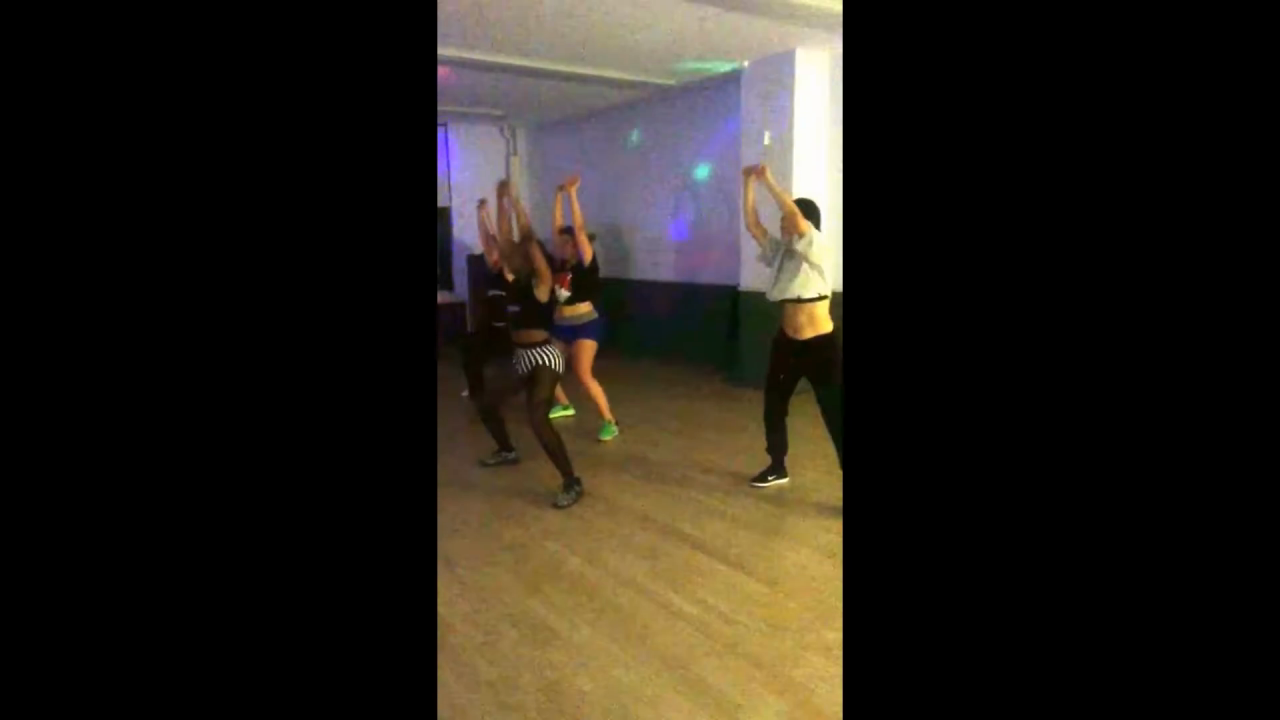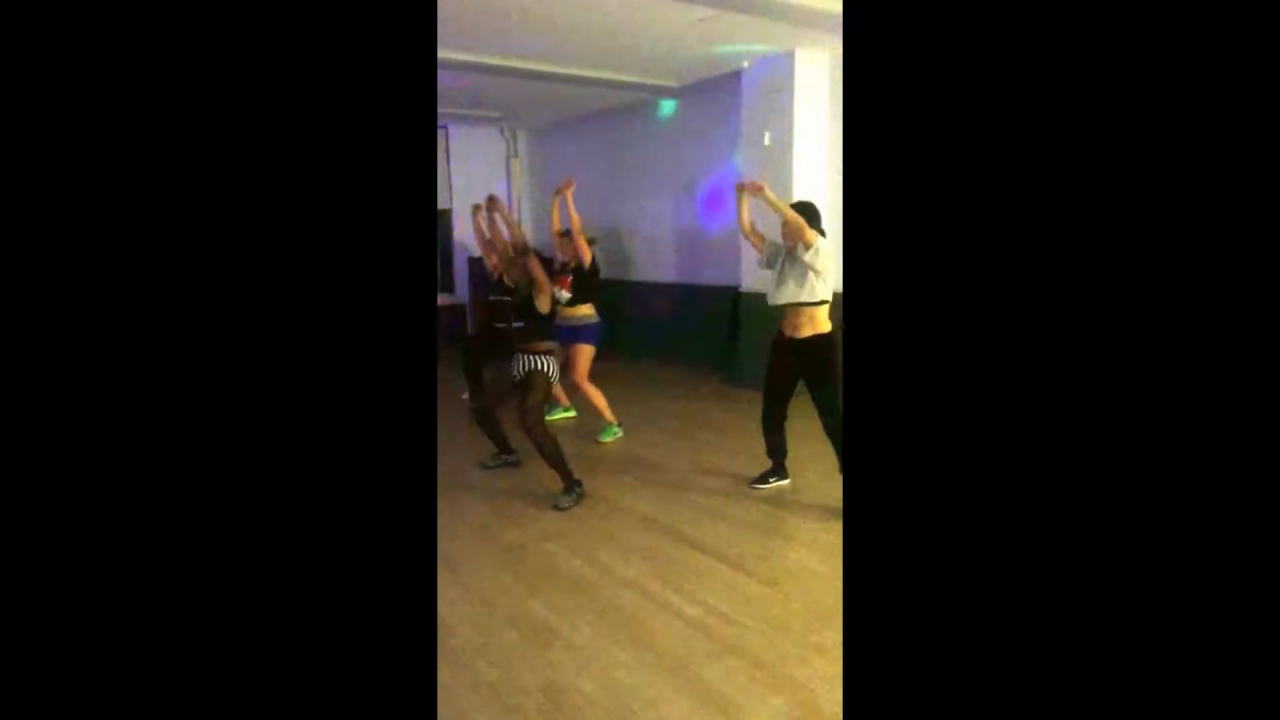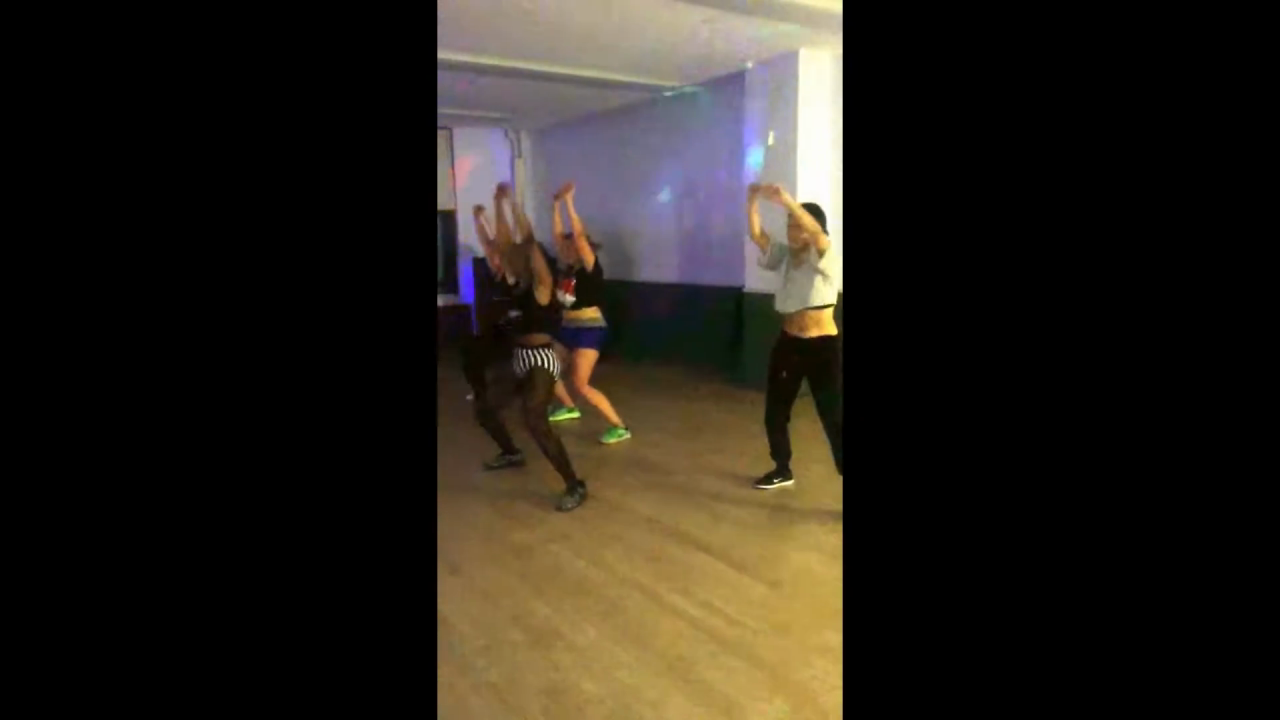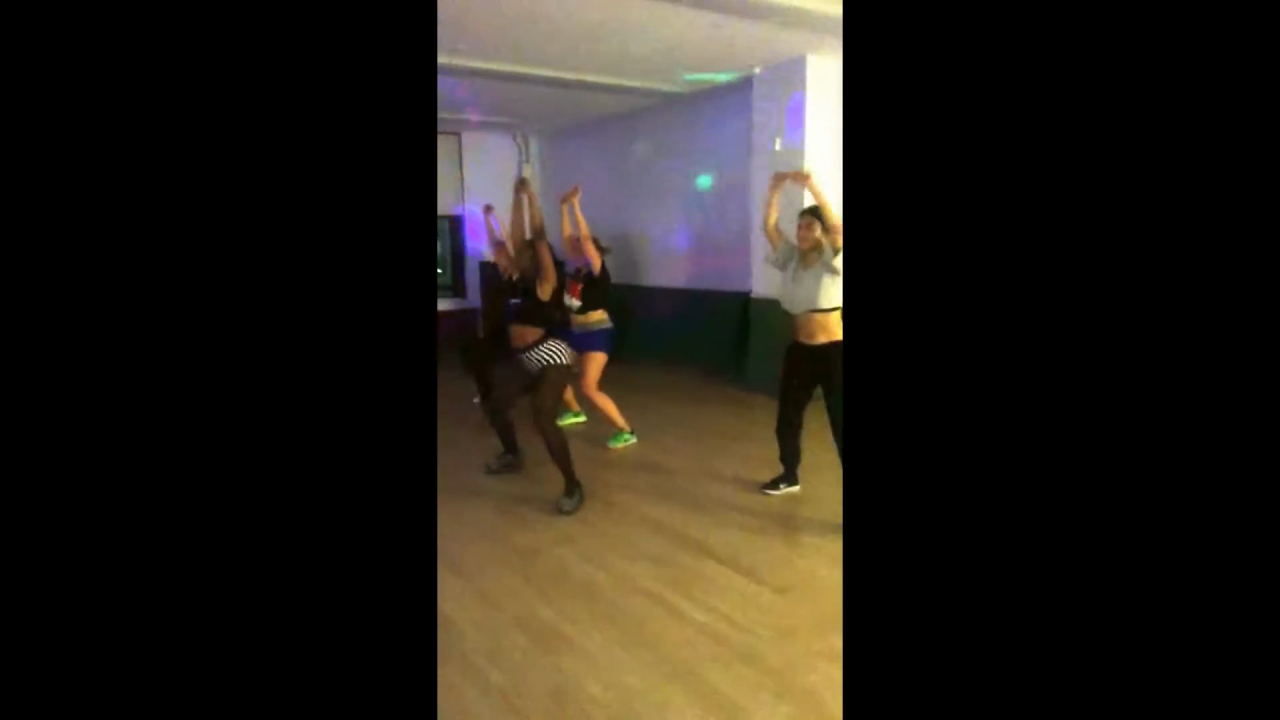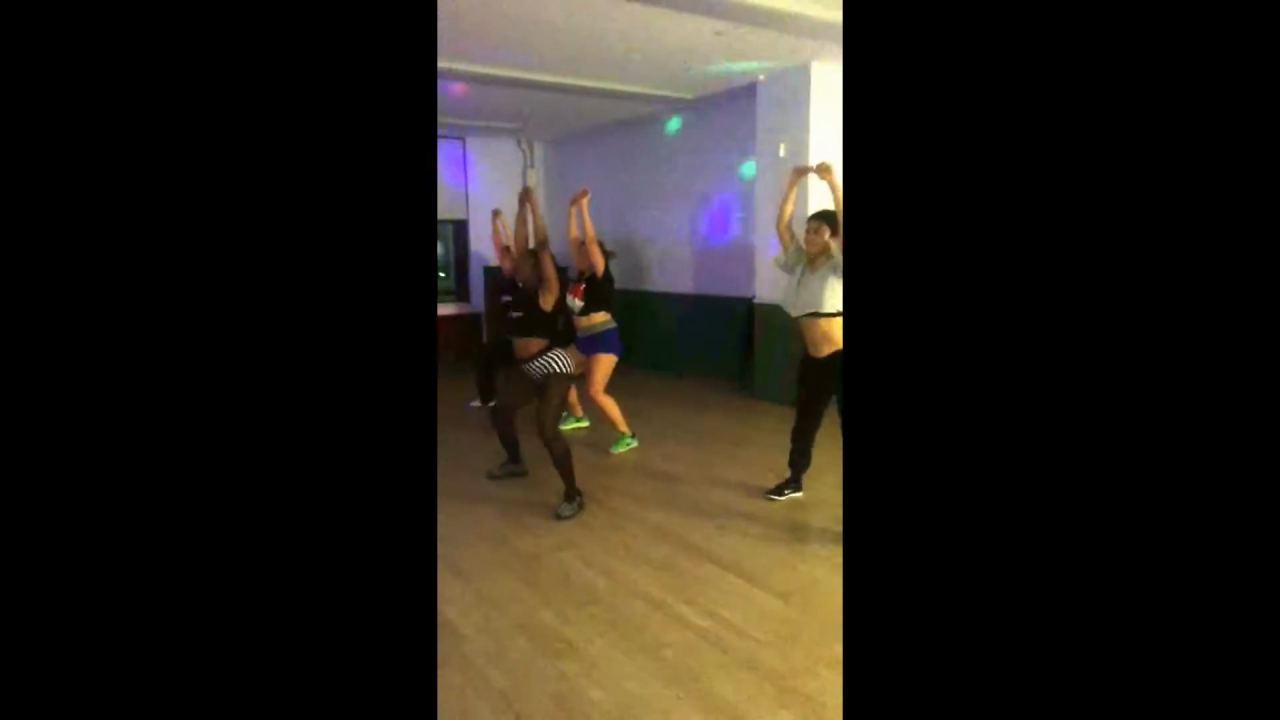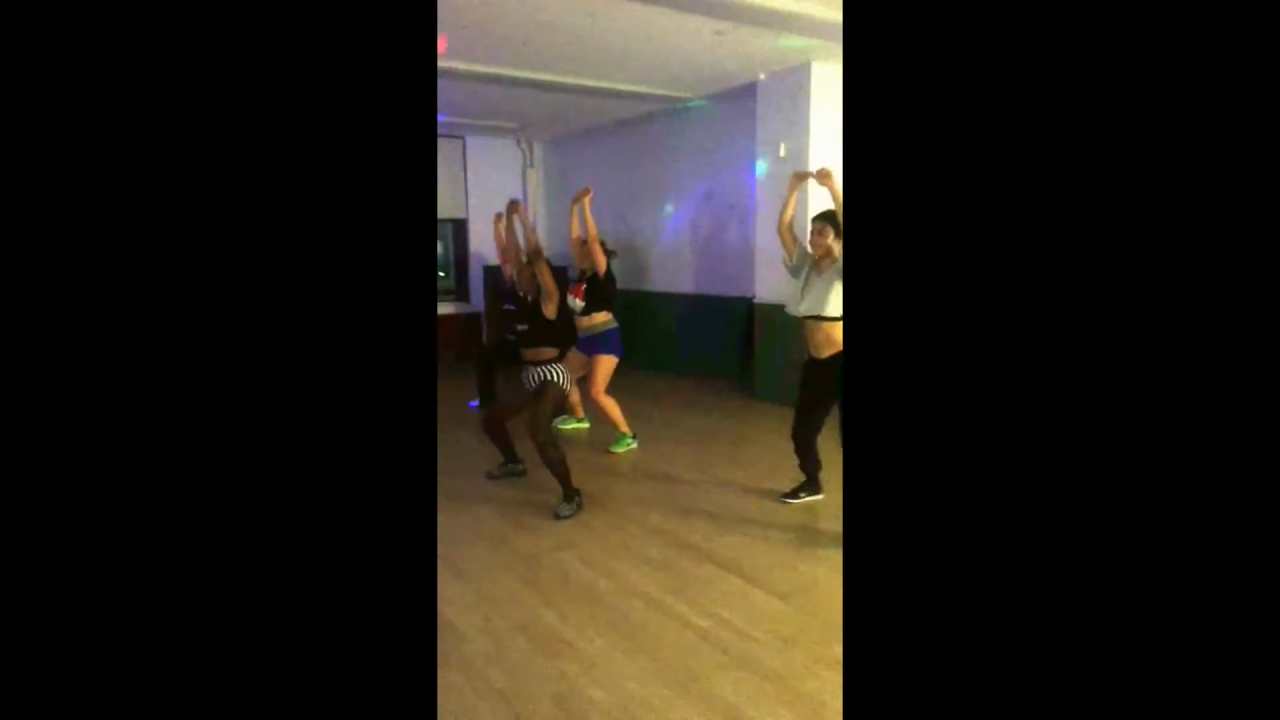
dt=0.1s
person 1, frame 1
left shoulder: (541, 281)
right shoulder: (516, 281)
left elbow: (529, 238)
right elbow: (505, 240)
left wrist: (513, 197)
right wrist: (500, 201)
left hip: (544, 357)
right hip: (521, 358)
left knee: (538, 418)
right knee: (487, 403)
left ankle: (571, 482)
right ankle: (507, 450)
person 1, frame 2
left shoulder: (541, 291)
right shoulder: (516, 292)
left elbow: (524, 251)
right elbow: (505, 253)
left wrist: (503, 212)
right wrist: (491, 215)
left hip: (539, 364)
right hip: (518, 363)
left knee: (531, 421)
right knee: (480, 407)
left ankle: (572, 485)
right ankle: (507, 453)
person 1, frame 3
left shoulder: (541, 285)
right shoulder: (517, 285)
left elbow: (529, 243)
right elbow: (504, 244)
left wrist: (511, 200)
right wrist: (499, 203)
left hip: (538, 362)
right hip: (518, 361)
left knee: (533, 420)
right knee: (483, 407)
left ankle: (575, 486)
right ankle: (511, 453)
person 1, frame 4
left shoulder: (545, 281)
right shoulder: (522, 279)
left elbow: (539, 237)
right elbow: (516, 237)
left wrist: (530, 194)
right wrist: (517, 197)
left hip: (549, 356)
right hip: (525, 358)
left knee: (544, 420)
right knee: (496, 404)
left ankle: (573, 488)
right ankle: (511, 454)
person 1, frame 5
left shoulder: (547, 290)
right shoulder: (523, 288)
left elbow: (542, 247)
right elbow: (519, 248)
left wrist: (533, 205)
right wrist: (521, 210)
left hip: (553, 365)
right hip: (528, 367)
left knee: (547, 429)
right knee: (501, 413)
left ankle: (572, 495)
right ankle: (515, 463)
person 1, frame 6
left shoulder: (549, 298)
right shoulder: (525, 299)
left elbow: (536, 257)
right elbow: (513, 255)
left wrist: (522, 215)
right wrist: (510, 218)
left hip: (550, 374)
right hip: (530, 375)
left knee: (539, 433)
right knee: (491, 416)
left ankle: (571, 495)
right ankle: (513, 463)
person 2, frame 1
left shoulder: (817, 247)
right shoulder: (781, 250)
left elbow: (796, 214)
right elbow: (753, 224)
left wrist: (768, 179)
right wrist: (748, 184)
left hip: (820, 343)
right hip: (787, 342)
left knee: (834, 415)
right knee: (773, 408)
right ankle: (778, 467)
person 2, frame 2
left shoulder: (820, 253)
right shoulder: (781, 254)
left elbow: (800, 225)
right elbow: (749, 232)
left wrist: (766, 195)
right wrist: (743, 198)
left hip: (819, 346)
right hip: (786, 344)
left knee: (832, 418)
right knee: (772, 411)
right ankle: (778, 468)
person 2, frame 3
left shoulder: (825, 259)
right shoulder: (784, 257)
left elbow: (816, 230)
right elbow: (756, 234)
left wrist: (785, 198)
right wrist: (754, 200)
left hip: (822, 347)
right hip: (788, 345)
left knee: (832, 419)
right knee: (775, 412)
right ankle: (783, 470)
person 2, frame 4
left shoulder: (834, 259)
right shoulder: (792, 257)
left elbow: (836, 228)
right elbow: (770, 227)
left wrist: (812, 187)
right wrist: (775, 190)
left hip: (832, 352)
right hip: (800, 351)
left knee: (840, 426)
right knee: (787, 417)
right ankle: (790, 475)
person 2, frame 5
left shoulder: (839, 264)
right shoulder: (800, 263)
left elbow: (842, 223)
right elbow: (782, 226)
left wrist: (832, 182)
right wrist: (794, 184)
left hip: (838, 359)
right hip: (813, 361)
right knee: (804, 426)
right ankle: (796, 479)
person 2, frame 6
left shoulder: (842, 267)
right shoulder: (805, 265)
left elbow: (845, 226)
right elbow: (784, 229)
left wrist: (832, 187)
right wrist: (794, 188)
left hip: (839, 361)
right hip: (816, 364)
left knee: (847, 438)
right knee: (802, 430)
right ankle: (812, 483)
person 3, frame 1
left shoulder: (587, 264)
right shoulder: (564, 263)
left elbow: (579, 229)
right elbow: (558, 226)
left wrist: (572, 194)
right wrist: (559, 195)
left hip: (585, 324)
right hip: (561, 325)
left knee: (583, 373)
left ankle: (611, 423)
right ankle: (564, 405)
person 3, frame 2
left shoulder: (587, 267)
right shoulder: (564, 265)
left elbow: (577, 233)
right elbow: (556, 231)
left wrist: (568, 198)
right wrist: (556, 200)
left hip: (585, 327)
right hip: (562, 326)
left knee: (579, 378)
left ankle: (613, 424)
right ankle: (565, 407)
person 3, frame 3
left shoulder: (591, 269)
right shoulder: (569, 268)
left elbow: (579, 236)
right elbow: (558, 234)
left wrist: (569, 201)
right wrist: (556, 204)
left hip: (590, 331)
right hip: (568, 329)
left knee: (580, 383)
left ankle: (620, 426)
right ankle: (569, 408)
person 3, frame 4
left shoulder: (598, 273)
right shoulder: (578, 271)
left elbow: (585, 239)
right elbow: (568, 237)
left wrist: (575, 205)
right wrist: (564, 207)
left hip: (598, 334)
right hip: (577, 333)
left knee: (589, 388)
left ankle: (626, 431)
right ankle: (575, 412)
person 3, frame 5
left shoulder: (602, 276)
right shoulder: (582, 273)
left elbow: (590, 241)
right elbow: (574, 240)
left wrist: (584, 207)
right wrist: (572, 208)
left hip: (605, 337)
right hip: (584, 338)
left knee: (595, 391)
left ankle: (628, 435)
right ankle: (578, 417)
person 3, frame 6
left shoulder: (603, 276)
right shoulder: (583, 273)
left elbow: (593, 240)
right elbow: (576, 239)
left wrist: (586, 205)
right wrist: (574, 207)
left hip: (605, 337)
right hip: (585, 338)
left knee: (596, 392)
left ankle: (628, 436)
right ankle: (579, 417)
person 4, frame 1
right shoulder: (493, 270)
left elbow: (498, 240)
right elbow: (485, 238)
left wrist: (486, 213)
right wrist: (481, 212)
left hip: (509, 328)
right hip: (492, 327)
right knee: (470, 347)
right ankle: (476, 389)
person 4, frame 2
right shoulder: (492, 274)
left elbow: (501, 245)
right elbow: (481, 242)
right wrist: (476, 217)
left hip: (509, 331)
right hip: (493, 330)
right knee: (470, 349)
right ankle: (477, 392)
person 4, frame 3
right shoulder: (496, 274)
left elbow: (501, 245)
right elbow: (485, 244)
left wrist: (483, 218)
right wrist: (478, 218)
left hip: (513, 332)
right hip: (496, 330)
right knee: (471, 351)
right ankle: (481, 391)
person 4, frame 4
left shoulder: (519, 274)
right shoulder: (504, 274)
left elbow: (508, 245)
right elbow: (494, 243)
left wrist: (493, 217)
right wrist: (487, 217)
right hip: (501, 330)
right knee: (475, 351)
right ankle: (486, 394)
person 4, frame 5
right shoulder: (507, 278)
left elbow: (513, 248)
right elbow: (499, 247)
left wrist: (501, 221)
right wrist: (494, 221)
right hip: (508, 338)
right knee: (485, 358)
right ankle: (488, 398)
person 4, frame 6
right shoulder: (508, 283)
left elbow: (515, 251)
right elbow: (501, 250)
left wrist: (504, 225)
right wrist: (497, 225)
right hip: (509, 340)
right knee: (485, 358)
right ankle: (487, 399)
